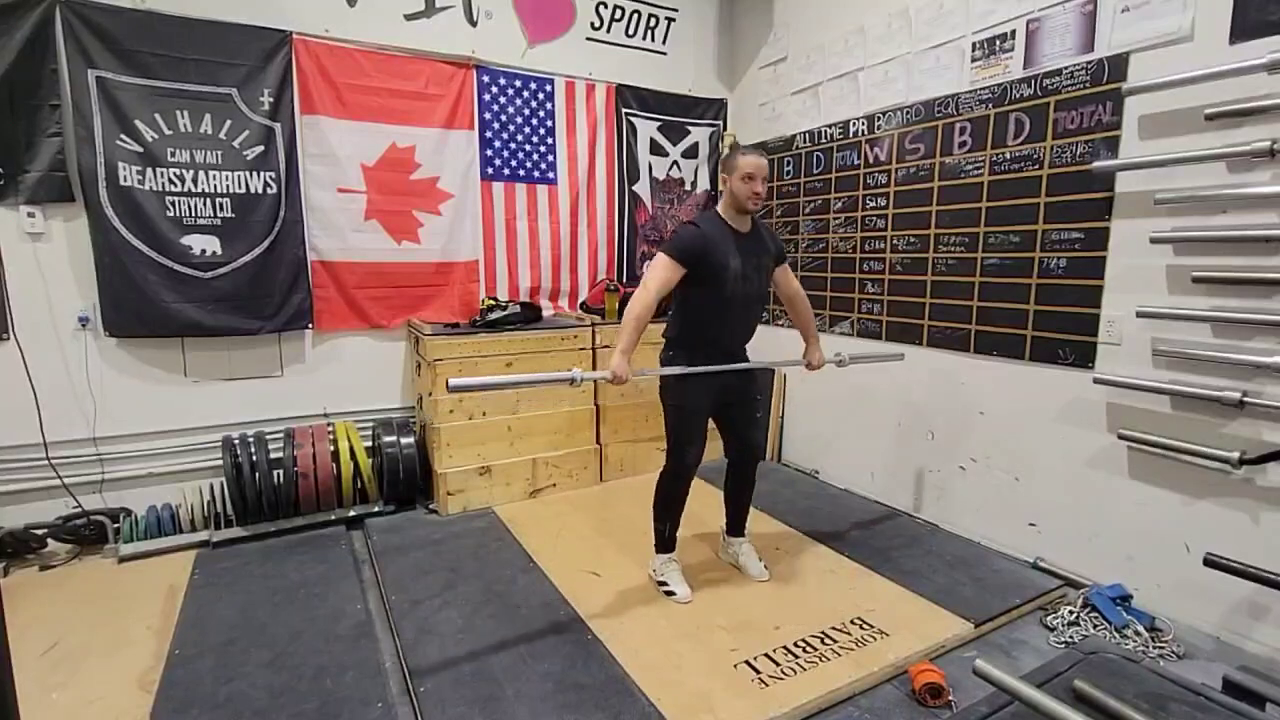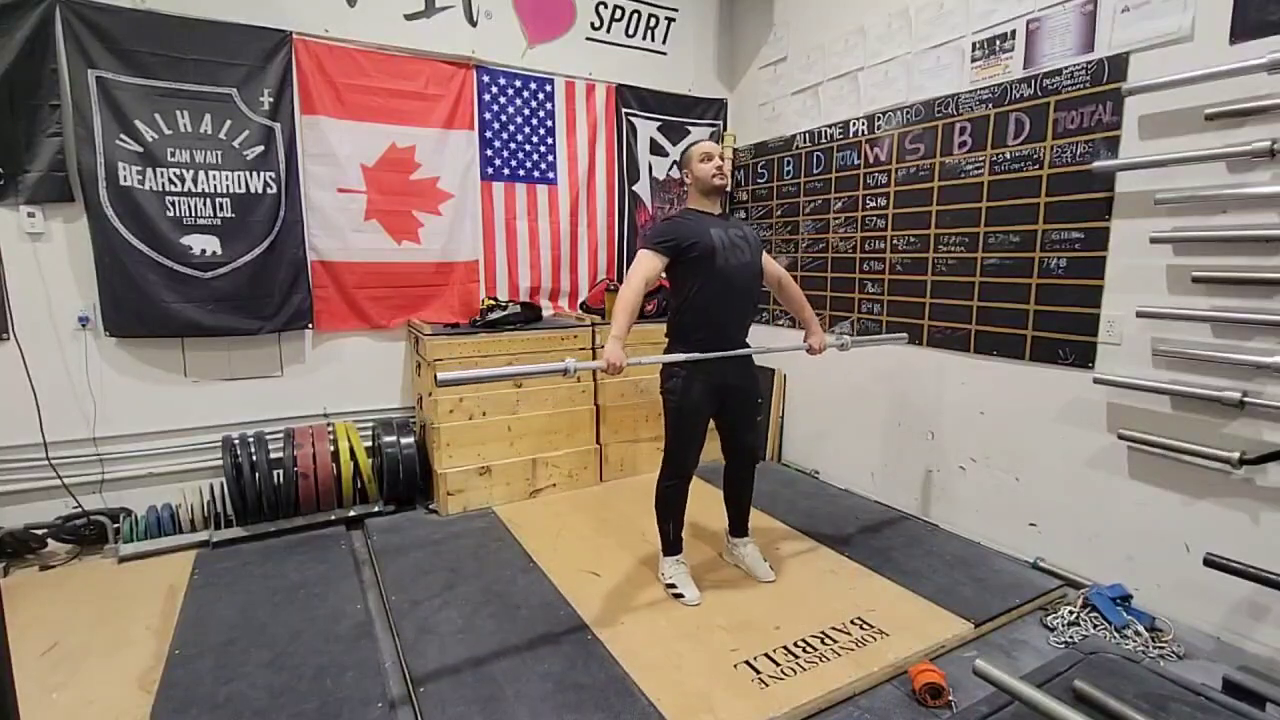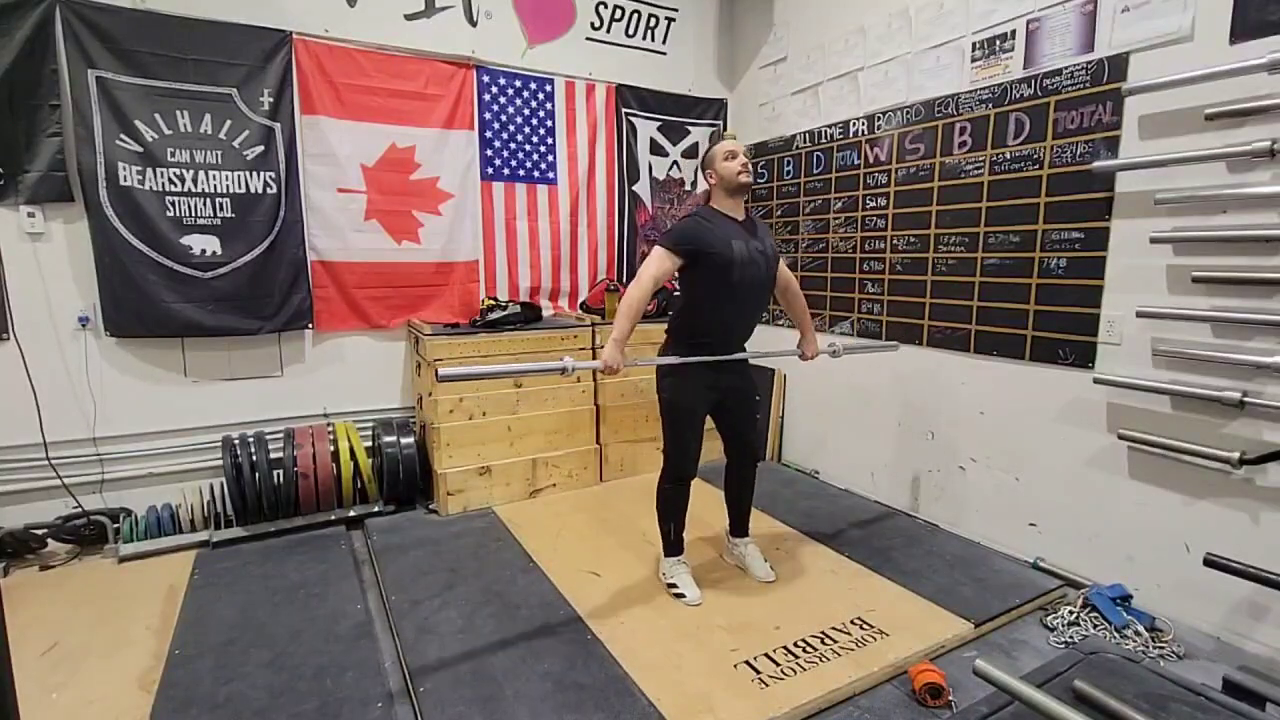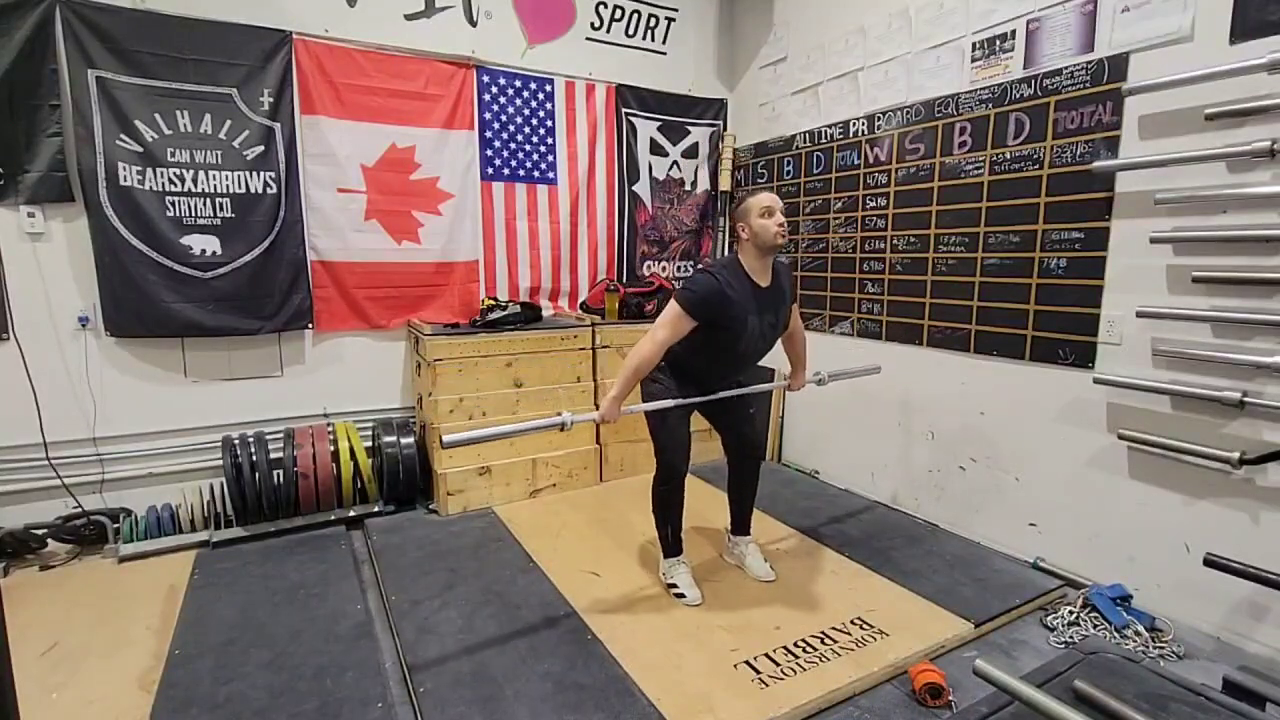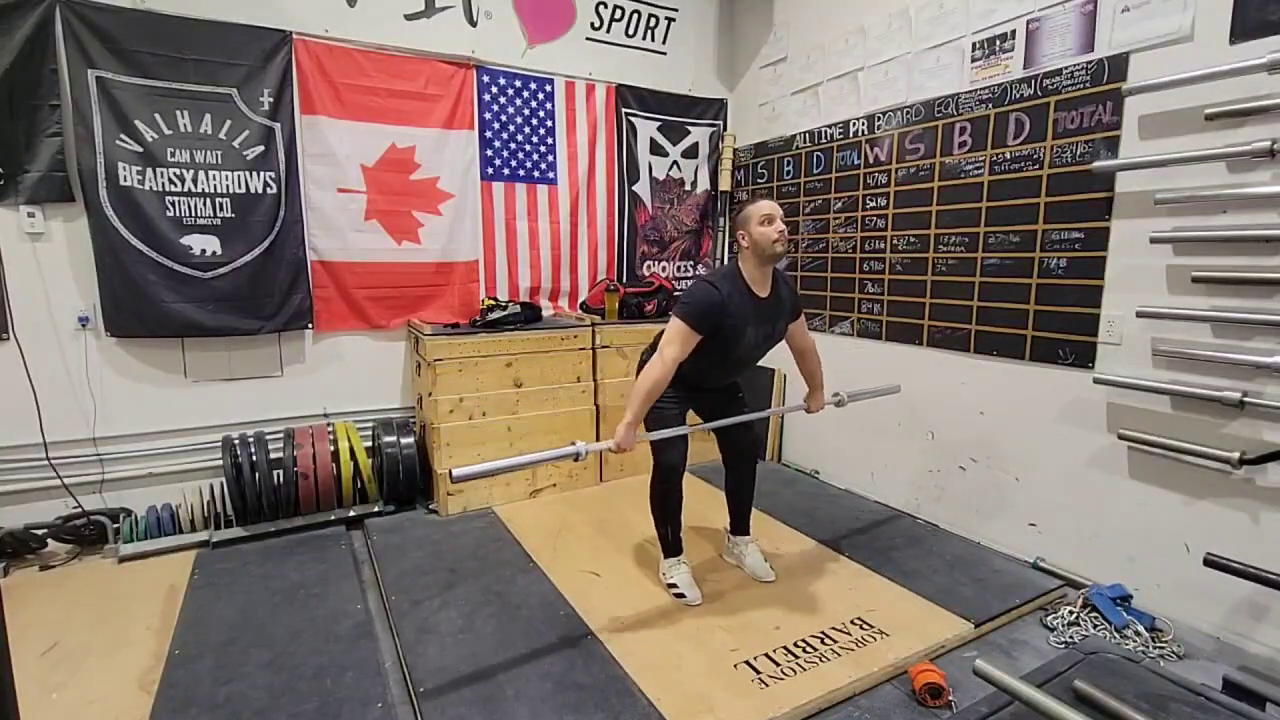
dt=0.7s
person 1, frame 1
left shoulder: (767, 241)
right shoulder: (696, 236)
left elbow: (792, 294)
right elbow: (650, 291)
left wrist: (812, 344)
right wrist: (622, 353)
left hip: (734, 364)
right hip: (687, 367)
left knee: (748, 453)
right knee: (683, 460)
left ankle: (734, 540)
right ankle: (664, 557)
person 1, frame 2
left shoulder: (744, 231)
right shoulder: (674, 229)
left elbow: (778, 278)
right elbow: (636, 281)
left wrist: (813, 326)
right wrist: (616, 341)
left hip: (738, 361)
right hip: (691, 367)
left knee: (744, 454)
right knee: (680, 464)
left ankle: (738, 541)
right ankle: (671, 559)
person 1, frame 3
left shoulder: (760, 232)
right shoulder: (695, 229)
left elbow: (787, 285)
right elbow: (644, 283)
left wrist: (808, 335)
right wrist: (616, 344)
left hip: (733, 365)
right hip: (686, 368)
left knee: (746, 453)
right knee: (681, 466)
left ankle: (738, 541)
right ankle: (673, 560)
person 1, frame 4
left shoulder: (783, 278)
right shoulder: (714, 284)
left elbow: (792, 328)
right elbow: (656, 340)
left wrist: (799, 372)
right wrist: (615, 398)
left hip: (724, 381)
right hip: (672, 378)
left knee: (750, 449)
right knee: (673, 464)
left ankle: (739, 540)
right ankle: (672, 561)
person 1, frame 5
left shoulder: (784, 291)
right shoulder: (712, 294)
left elbow: (803, 343)
right elbow: (666, 358)
left wrist: (816, 390)
right wrist: (629, 424)
left hip: (720, 381)
right hip: (672, 382)
left knee: (745, 449)
right knee: (671, 462)
left ankle: (739, 540)
right ankle: (672, 559)
